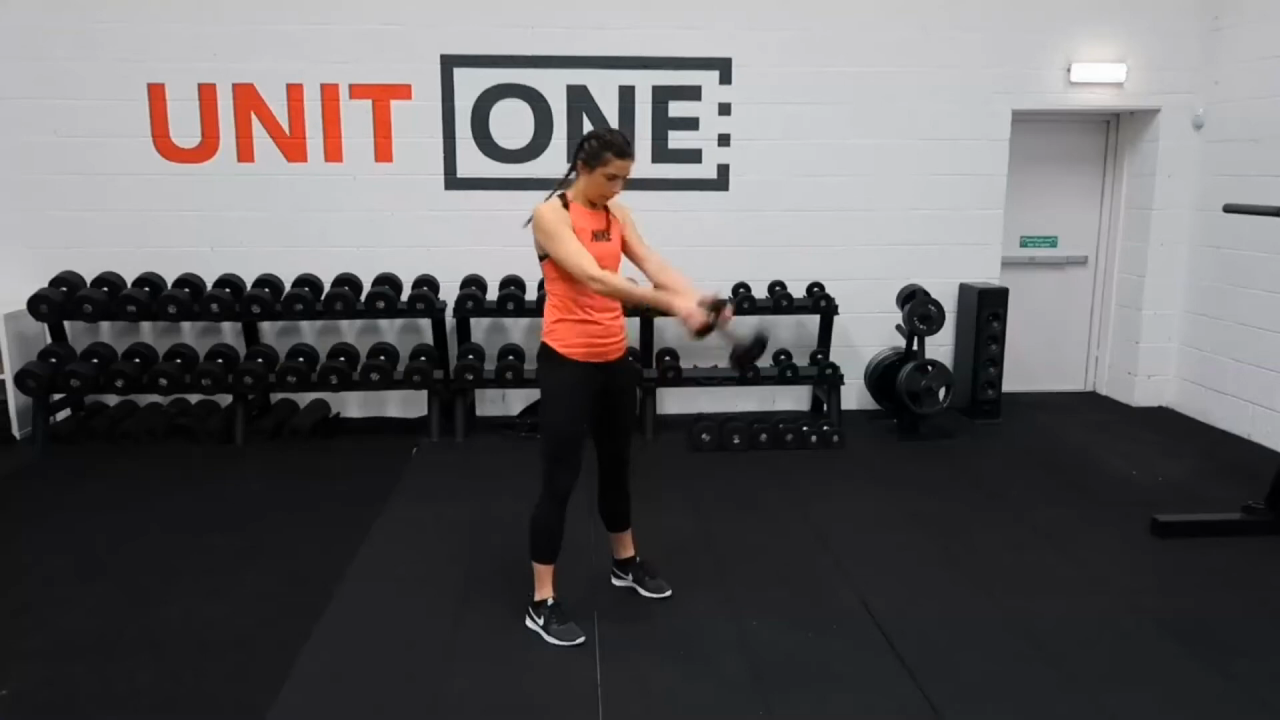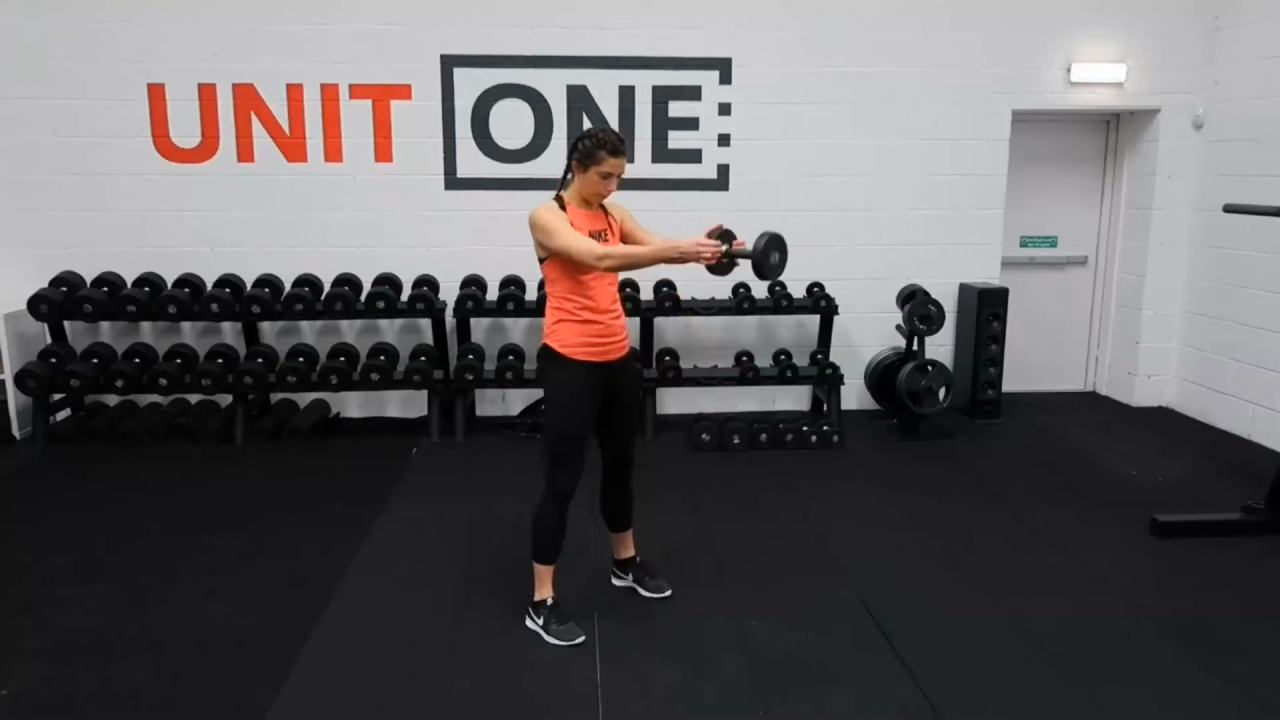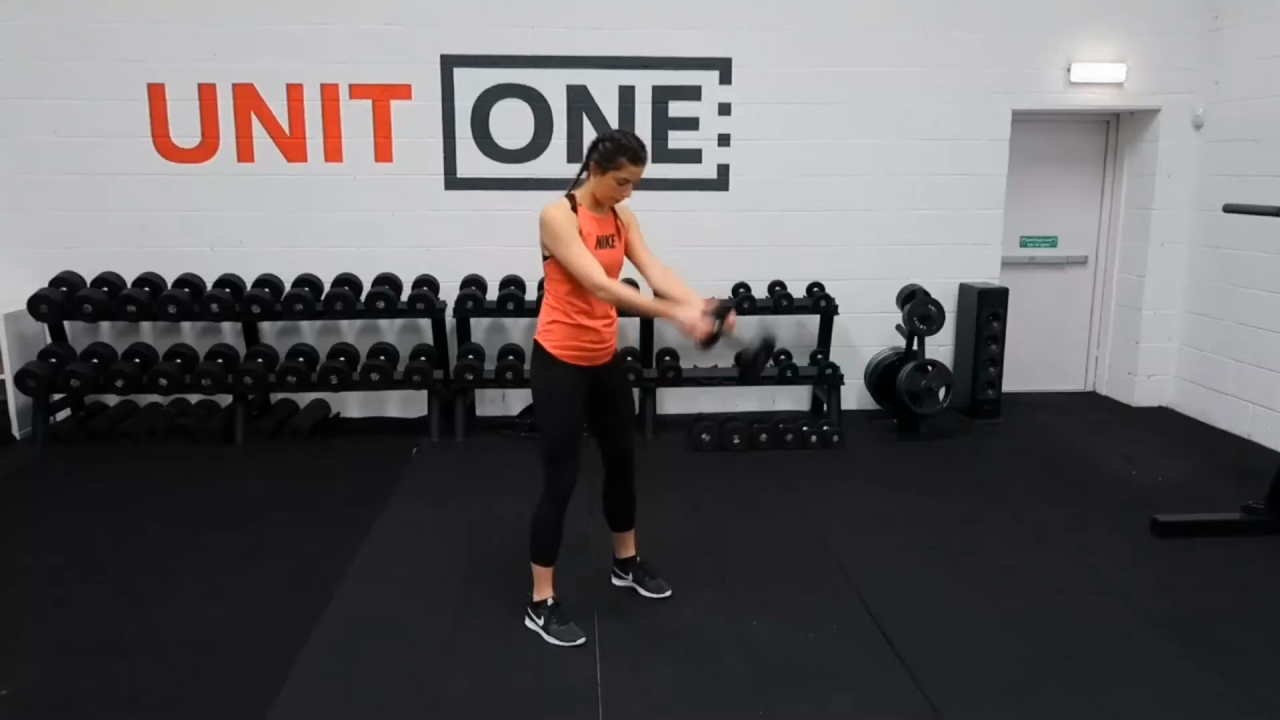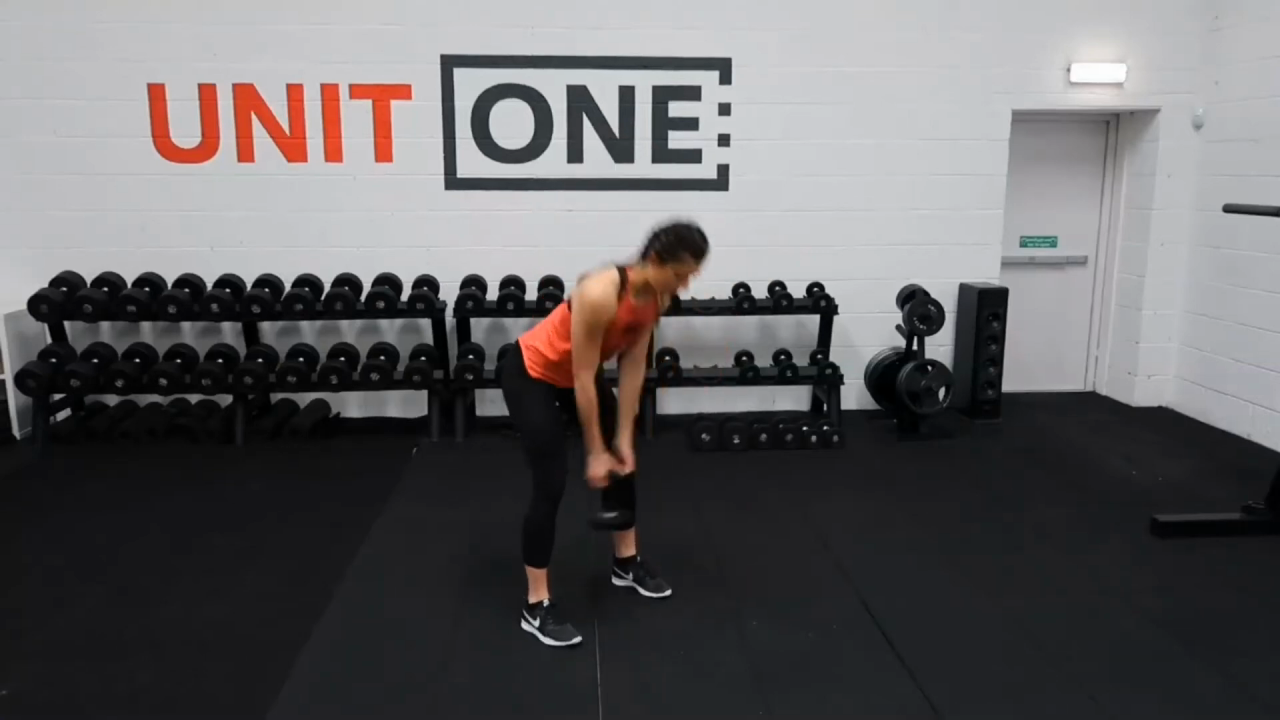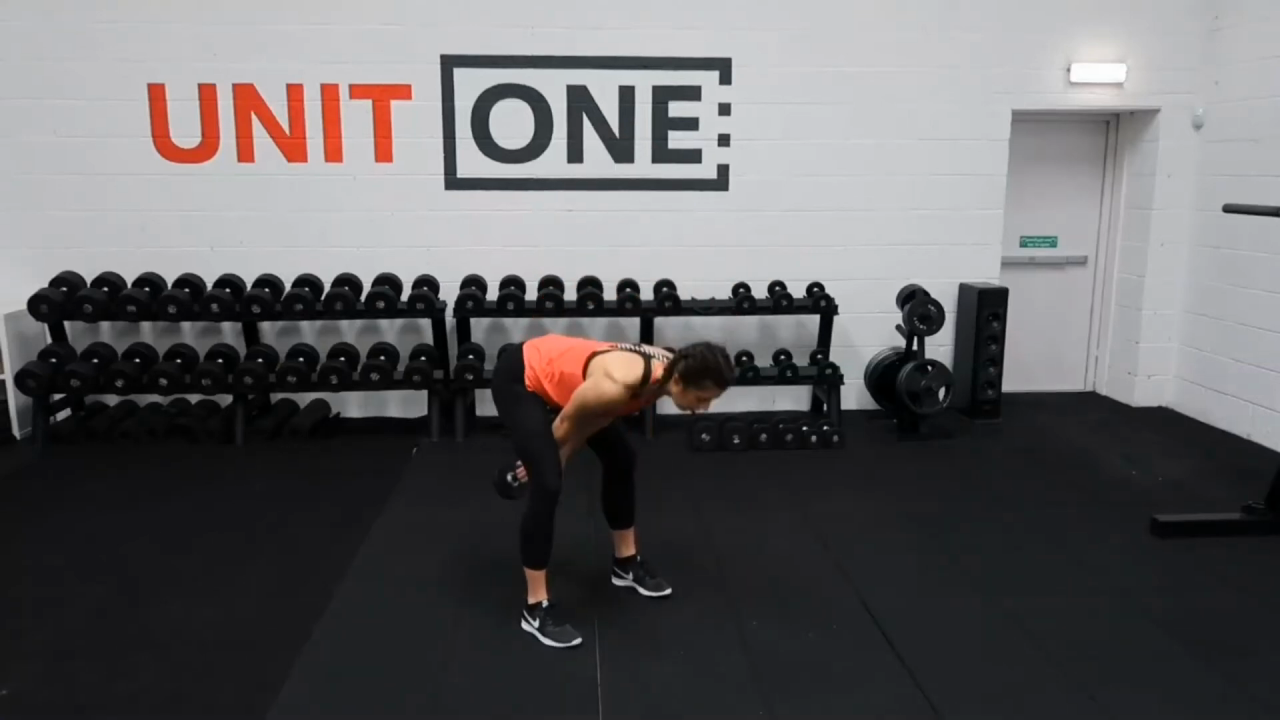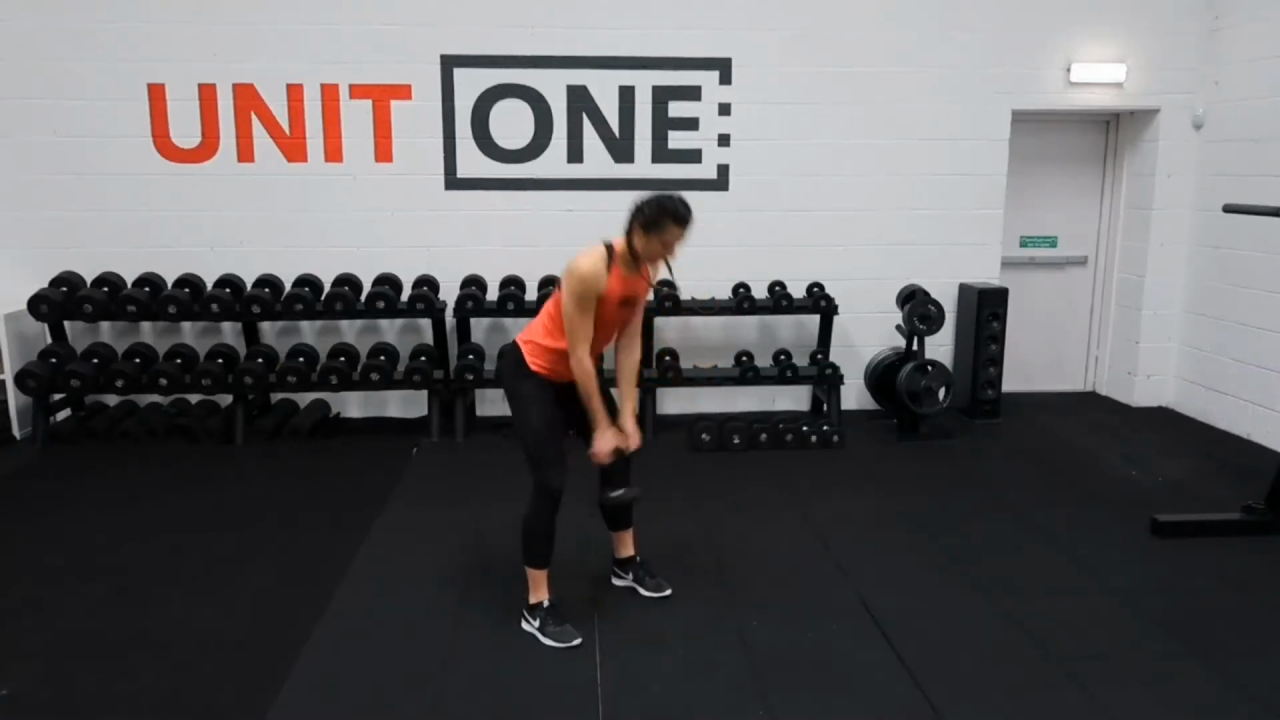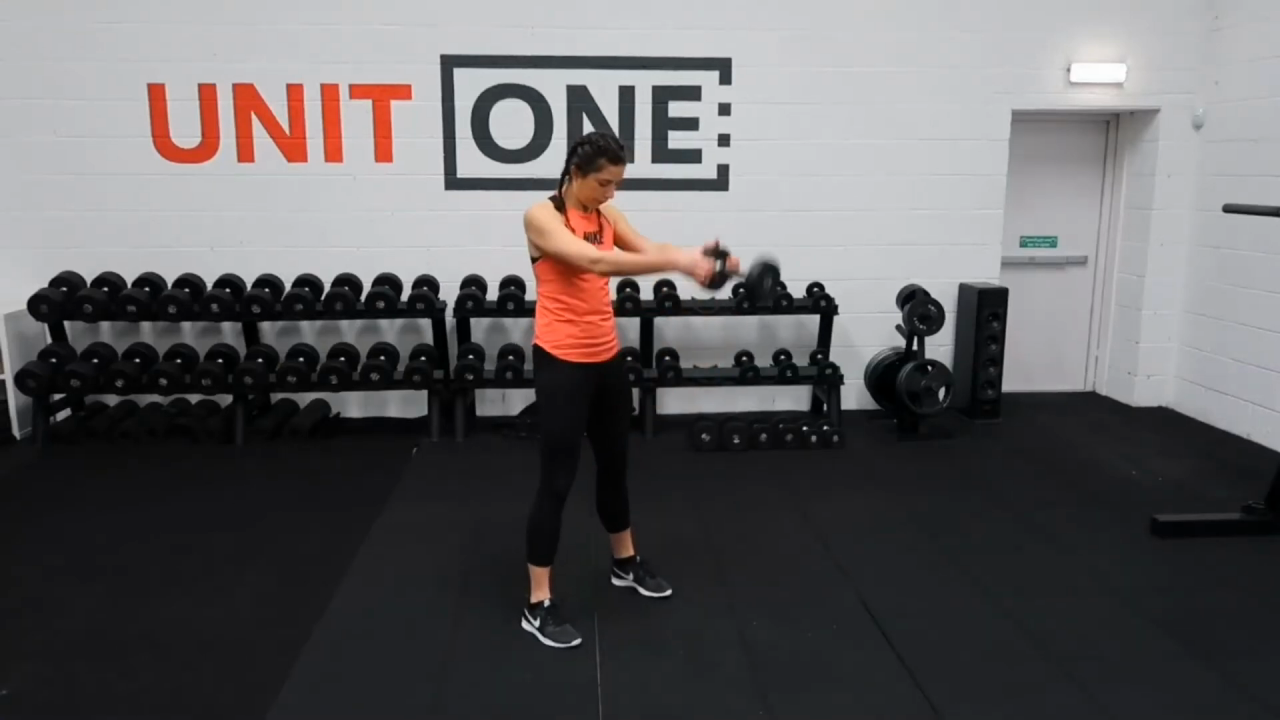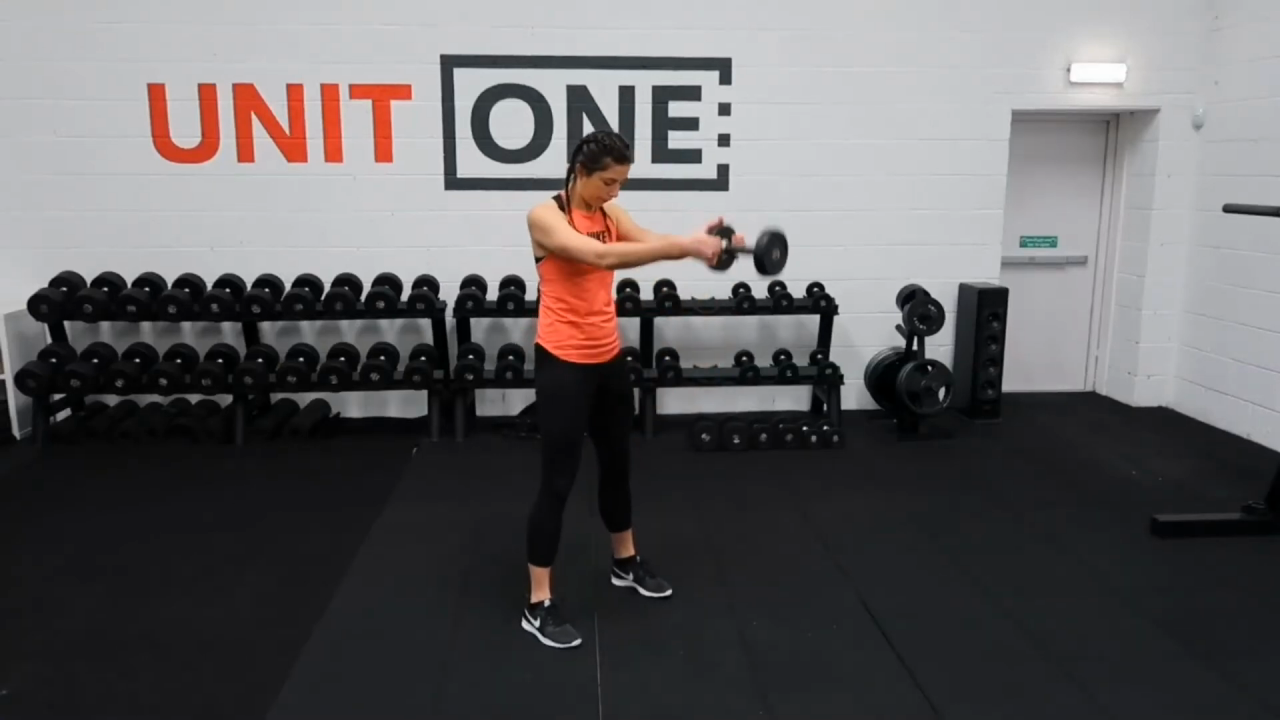
dt=0.3s
person 1, frame 1
left shoulder: (614, 215)
right shoulder: (551, 215)
left elbow: (654, 266)
right elbow: (593, 277)
left wrist: (695, 298)
right wrist: (671, 303)
left hip: (614, 360)
right hip: (568, 362)
left knee: (617, 465)
right knee: (560, 479)
left ankle: (625, 564)
right ankle: (542, 603)
person 1, frame 2
left shoulder: (613, 213)
right shoulder: (546, 216)
left elbow: (654, 245)
right elbow: (600, 257)
left wrist: (700, 247)
right wrist: (678, 251)
left hip: (618, 359)
right hip: (571, 363)
left knee: (620, 465)
right knee: (563, 480)
left ankle: (625, 562)
right ankle: (541, 604)
person 1, frame 3
left shoulder: (622, 217)
right shoulder: (558, 216)
left elbow: (654, 271)
right elbow: (599, 285)
left wrist: (698, 303)
right wrist: (674, 315)
left hip: (606, 360)
right hip: (560, 363)
left knee: (622, 462)
right knee: (560, 481)
left ankle: (626, 562)
right ankle: (541, 604)
person 1, frame 4
left shoulder: (656, 294)
right shoulder: (601, 294)
left elbow: (633, 368)
right elbow: (583, 379)
left wrist: (623, 436)
right wrist: (594, 451)
left hip: (574, 378)
right hip: (532, 375)
left knee: (623, 463)
right knee: (552, 482)
left ankle: (627, 563)
right ankle: (536, 608)
person 1, frame 5
left shoulder: (662, 370)
right shoulder: (616, 384)
left elbow: (597, 418)
right elbow: (566, 424)
left wrist: (558, 458)
right wrist: (544, 460)
left hip: (558, 375)
right hip: (520, 377)
left knee: (621, 457)
right knee: (546, 484)
left ankle: (626, 560)
right ankle: (536, 606)
person 1, frame 6
left shoulder: (643, 269)
right shoulder: (590, 267)
left elbow: (629, 345)
right elbow: (579, 355)
left wrist: (627, 418)
right wrist: (600, 428)
left hip: (581, 373)
right hip: (534, 369)
left knee: (618, 460)
right knee: (551, 483)
left ankle: (626, 563)
right ankle: (536, 605)
person 1, frame 7
left shoulder: (606, 214)
right shoulder: (541, 217)
left elbow: (647, 250)
right elbow: (594, 261)
left wrist: (696, 259)
right wrist: (679, 261)
left hip: (608, 360)
right hip: (562, 363)
left knee: (614, 467)
right knee: (557, 481)
left ankle: (625, 562)
right ankle: (538, 605)
person 1, frame 8
left shoulder: (609, 214)
right shoulder: (545, 217)
left elbow: (649, 245)
right elbow: (601, 257)
left wrist: (701, 242)
right wrist: (686, 245)
left hip: (607, 360)
right hip: (563, 364)
left knee: (616, 464)
right knee: (558, 480)
left ankle: (626, 563)
right ankle: (538, 605)
